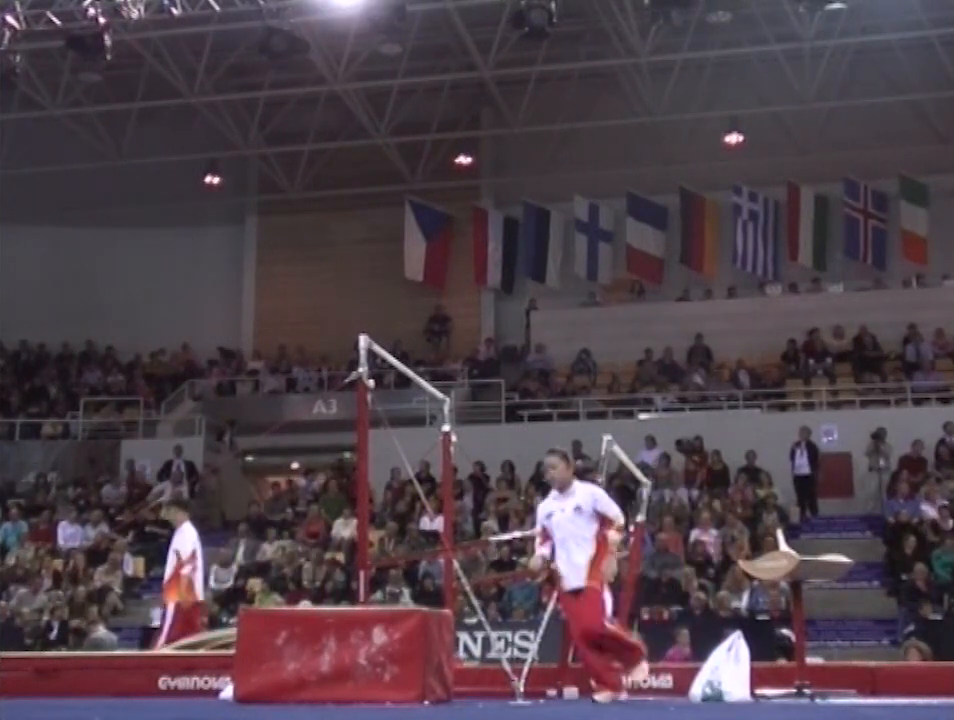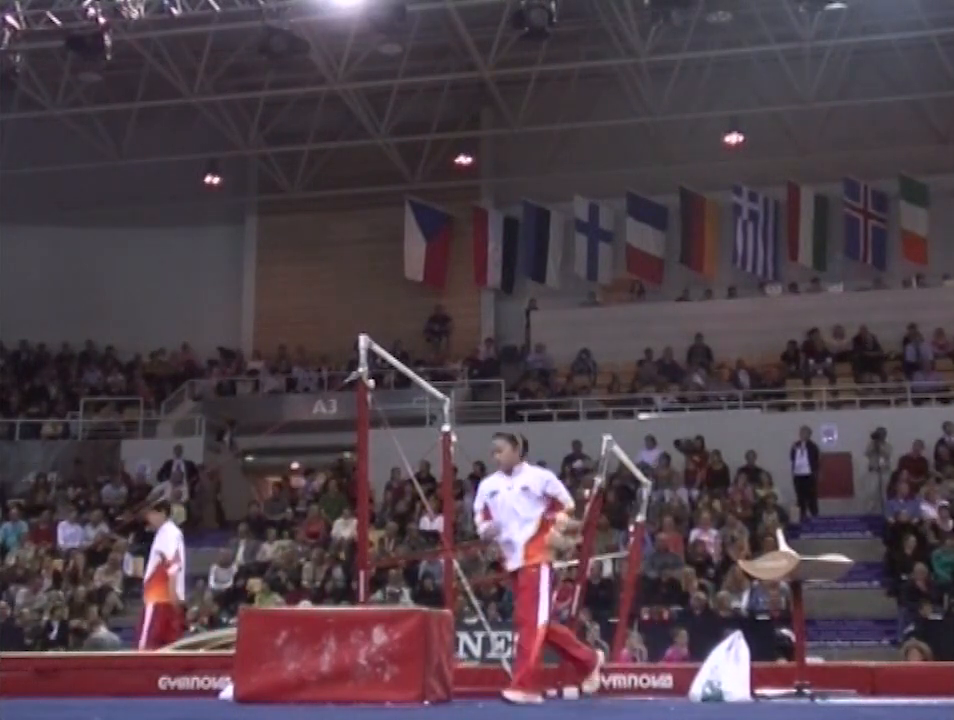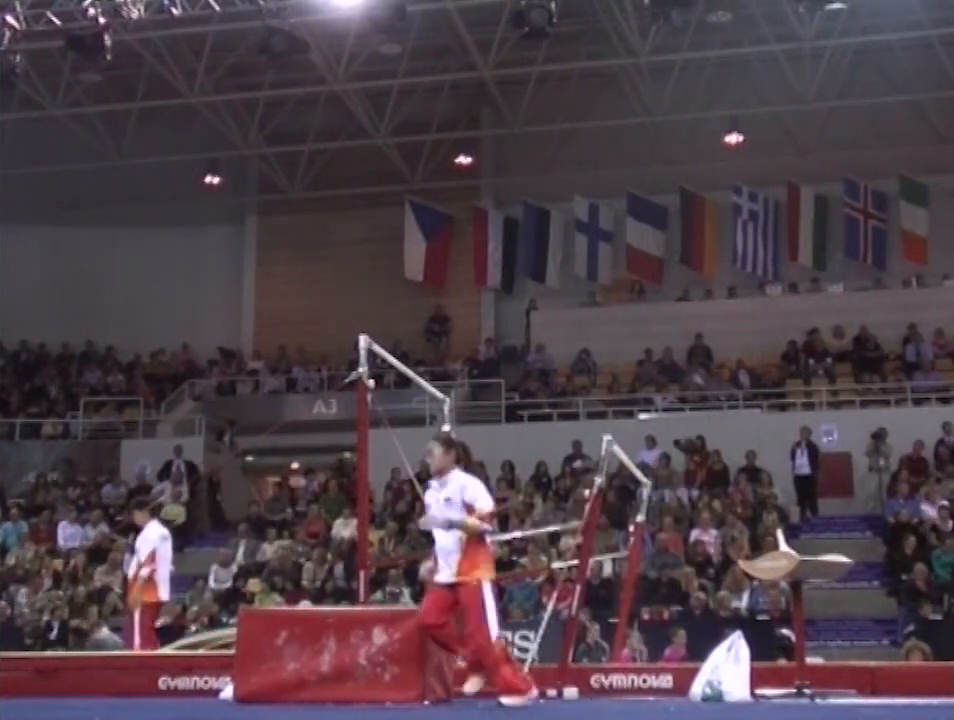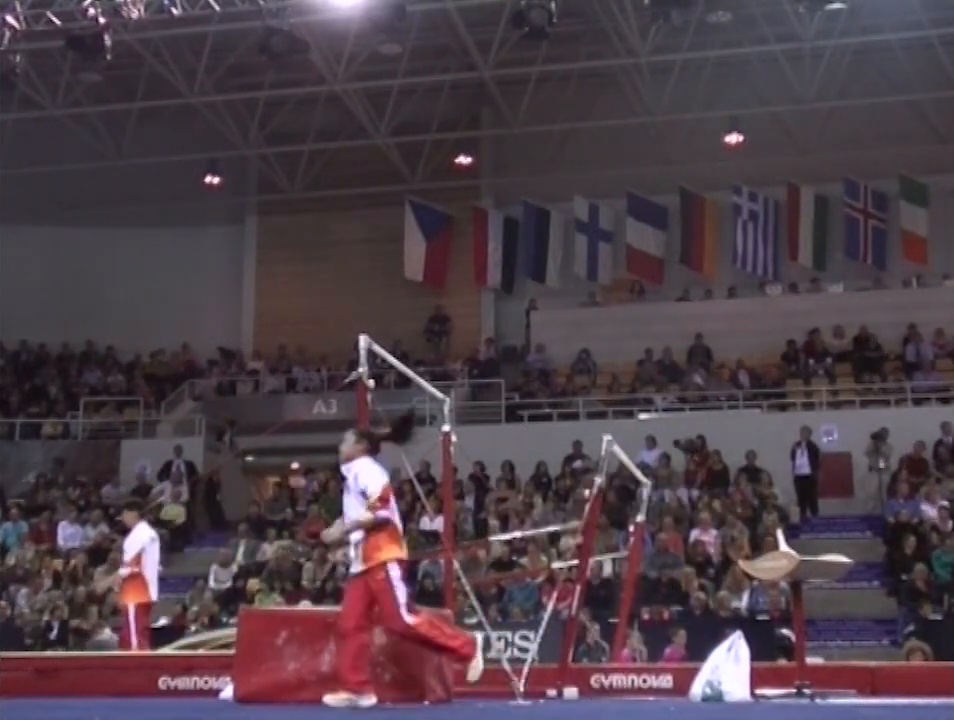
dt=0.2s
person 1, frame 1
left shoulder: (592, 493)
right shoulder: (545, 506)
left elbow: (617, 523)
right elbow: (544, 540)
left wrist: (610, 557)
right wrist: (539, 557)
left hip: (595, 575)
right hip: (568, 579)
left knee: (595, 625)
right knee: (581, 635)
left ankle: (633, 656)
right ankle: (610, 686)
person 1, frame 2
left shoulder: (541, 476)
right shoulder: (487, 485)
left elbow: (566, 506)
right elbow: (481, 521)
left wrist: (556, 531)
right wrist: (486, 530)
left hip: (537, 556)
right hip: (513, 560)
left knee: (532, 619)
right knee: (537, 621)
left ankle: (526, 686)
right ankle: (588, 660)
person 1, frame 3
left shoulder: (468, 483)
right shoulder: (432, 493)
left elbow: (486, 520)
left wrist: (447, 521)
right wrist: (435, 560)
left hip: (475, 570)
right hip: (446, 573)
left knee: (483, 632)
right knee: (429, 621)
left ankle: (519, 687)
right ankle: (479, 665)
person 1, frame 4
left shoulder: (365, 469)
right shoulder: (354, 476)
left elbow: (382, 508)
left wrist: (344, 527)
right wrist: (345, 534)
left hip: (384, 556)
right hip: (365, 560)
left knee: (398, 618)
right knee: (350, 622)
left ankle: (466, 647)
right ankle: (357, 688)
